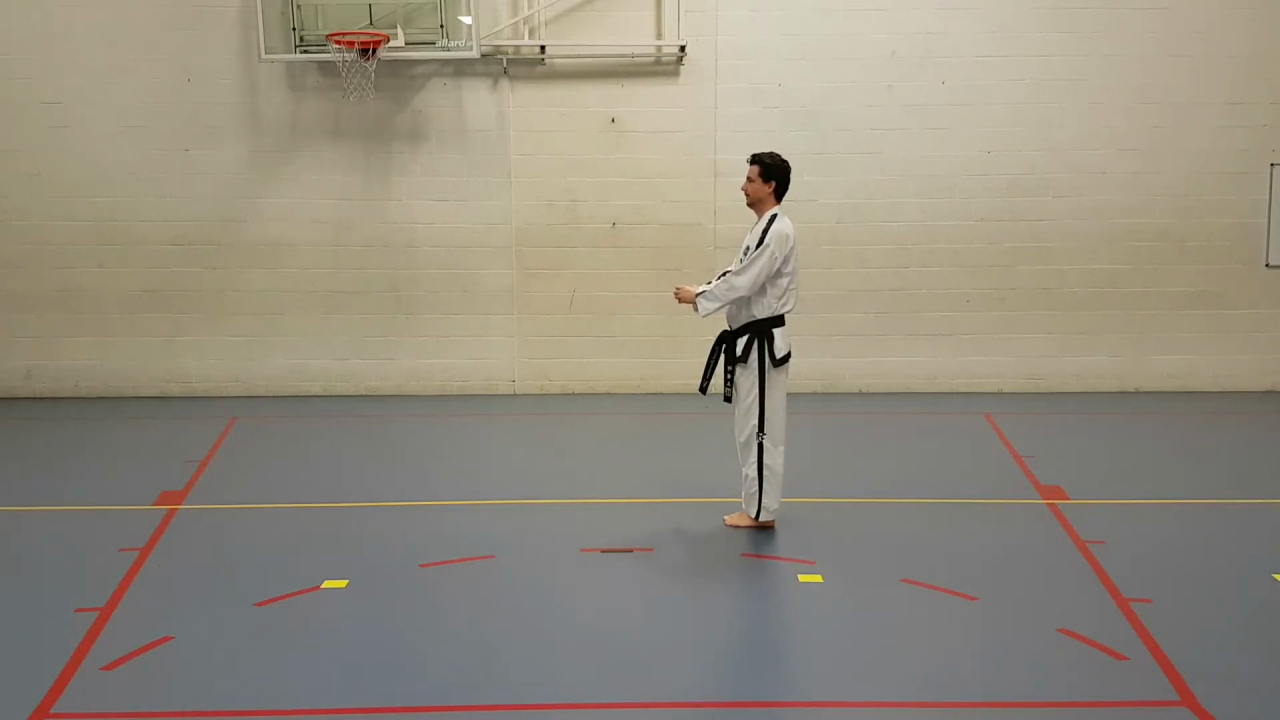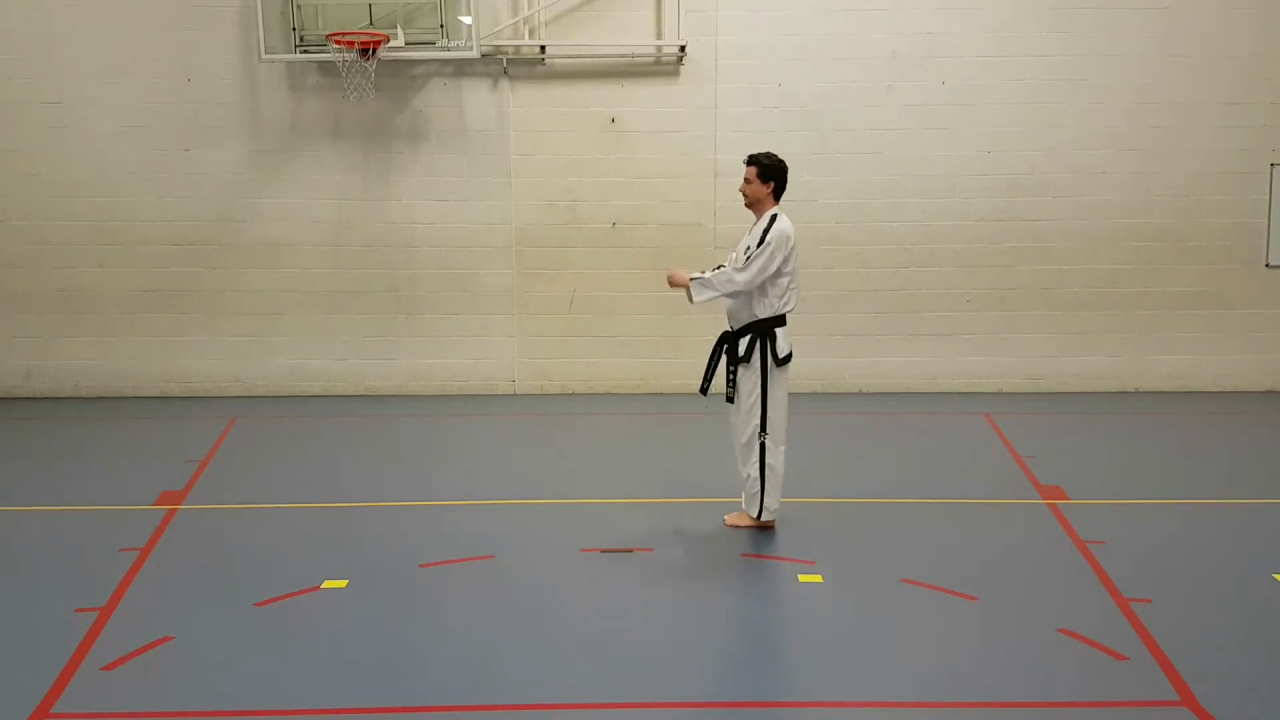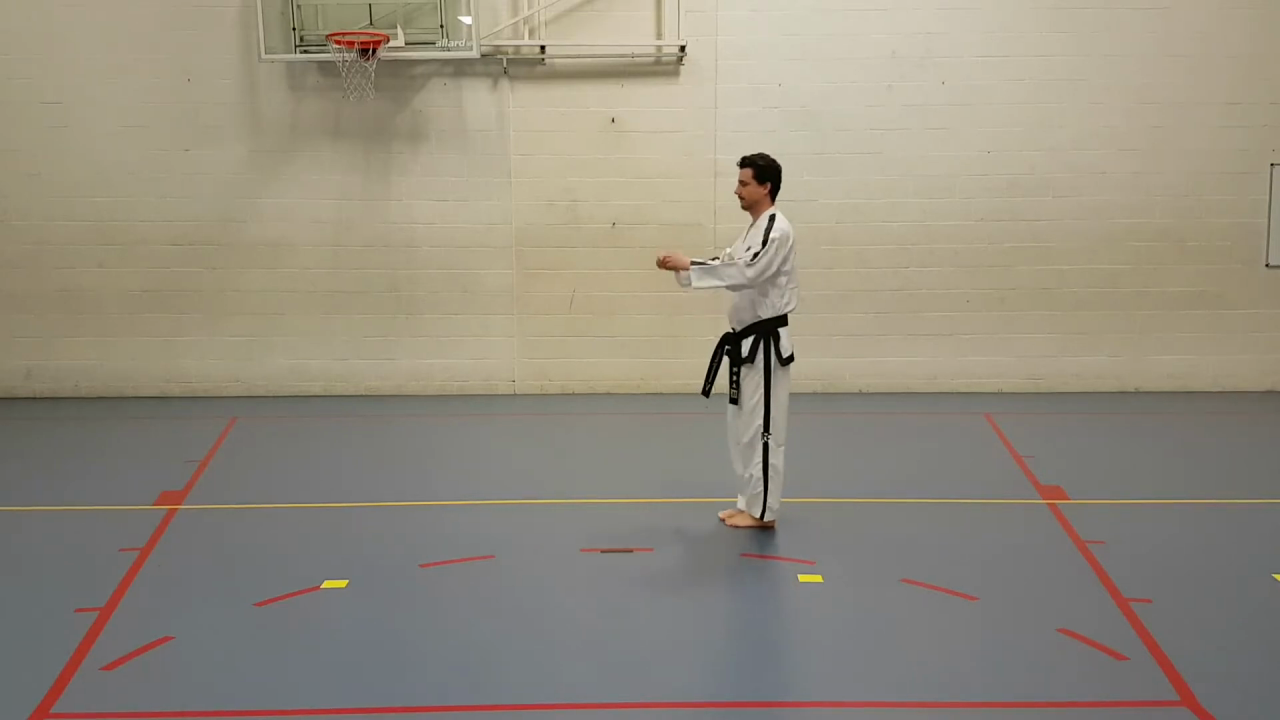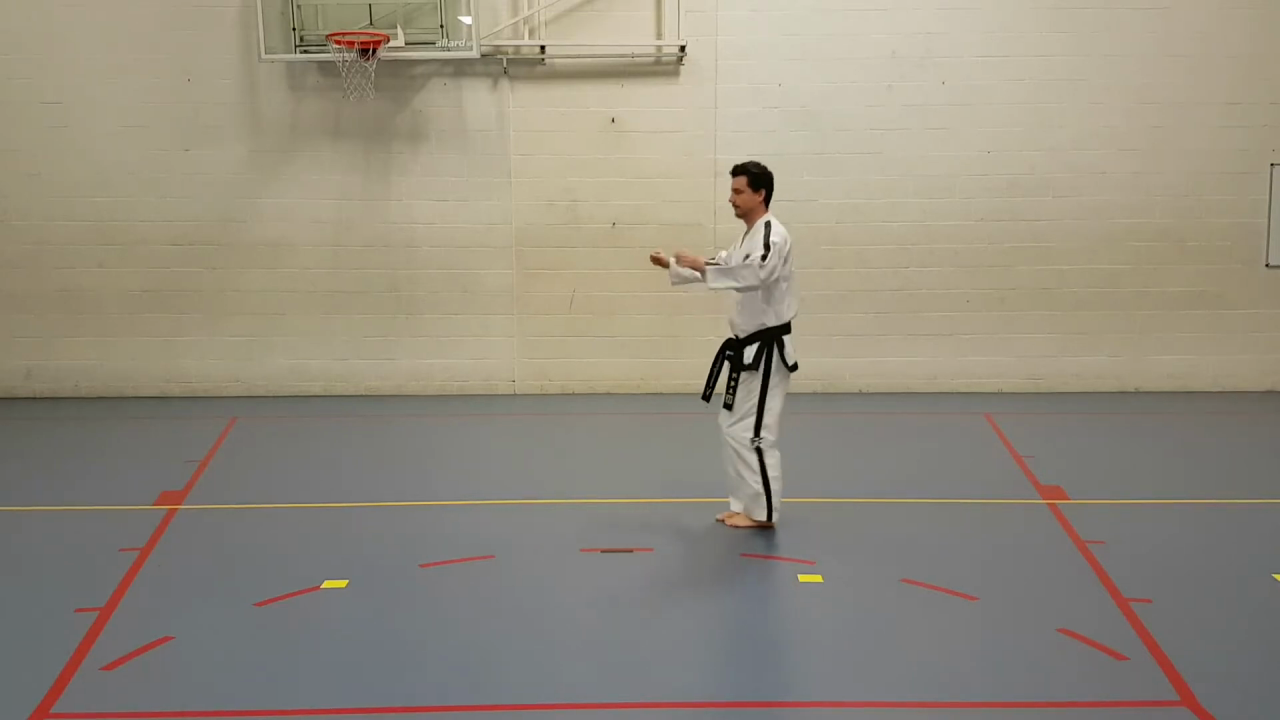
dt=0.1s
person 1, frame 1
left shoulder: (776, 230)
right shoulder: (765, 227)
left elbow: (745, 282)
right elbow: (737, 274)
left wrist: (698, 298)
right wrist: (700, 291)
left hip: (762, 342)
right hip: (753, 340)
left knee: (760, 429)
right knee: (751, 428)
left ankle: (762, 512)
right ankle: (756, 505)
person 1, frame 2
left shoulder: (777, 230)
right shoulder: (761, 228)
left elbow: (743, 276)
right elbow: (734, 270)
left wrist: (692, 283)
right wrist: (691, 279)
left hip: (762, 344)
right hip: (751, 342)
left knee: (761, 429)
right knee: (747, 428)
left ankle: (762, 511)
right ankle: (755, 504)
person 1, frame 3
left shoulder: (776, 230)
right shoulder: (757, 228)
left elbow: (747, 272)
right elbow: (727, 266)
left wrist: (688, 267)
right wrist: (684, 266)
left hip: (765, 344)
right hip: (750, 342)
left knee: (761, 429)
right knee: (742, 427)
left ankle: (762, 511)
right ankle: (750, 503)
person 1, frame 4
left shoulder: (772, 235)
right shoulder: (748, 237)
left elbow: (758, 271)
right elbow: (721, 267)
left wrist: (704, 266)
right wrist: (672, 266)
left hip: (766, 350)
right hip: (751, 349)
left knee: (752, 432)
right knee: (735, 427)
left ankle: (763, 511)
right ankle: (746, 504)
